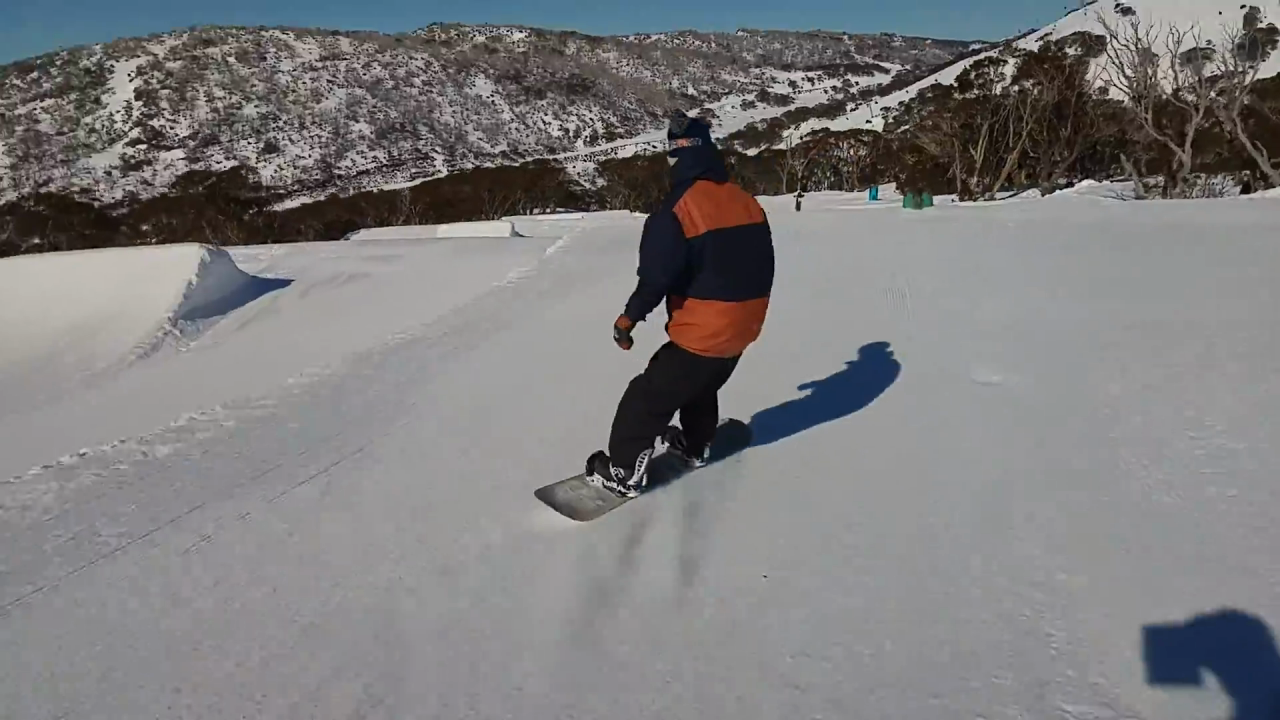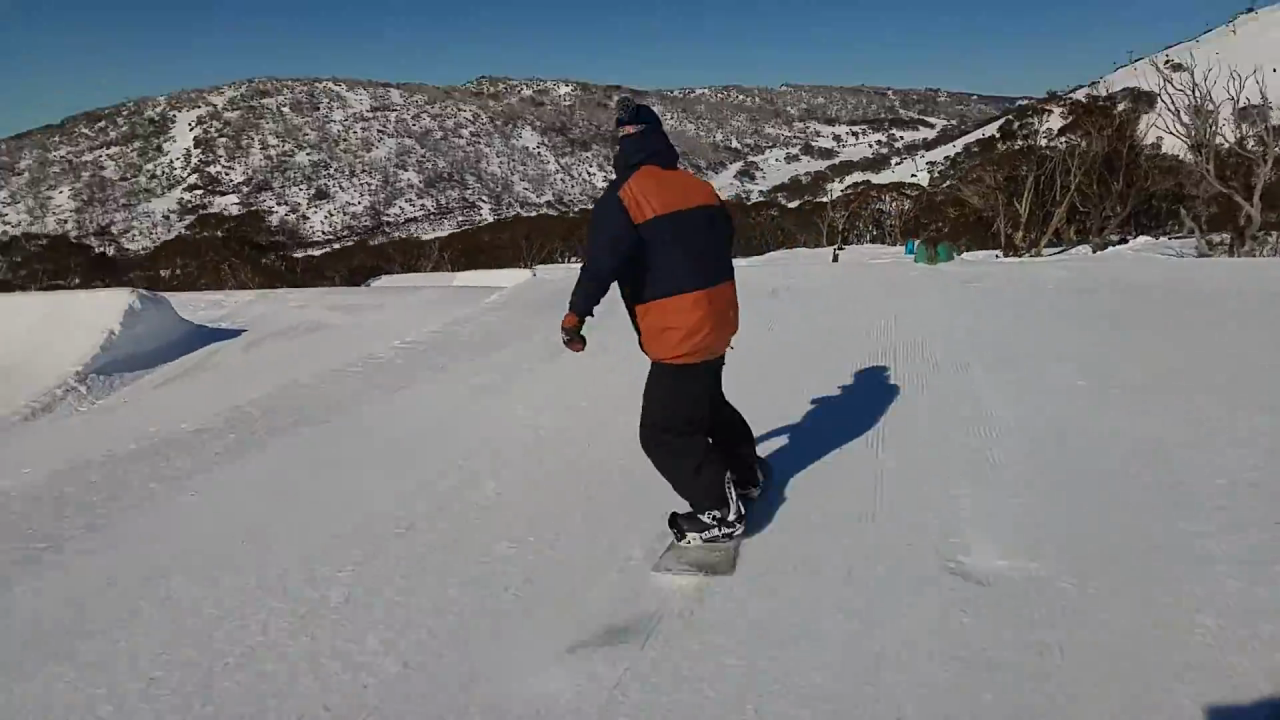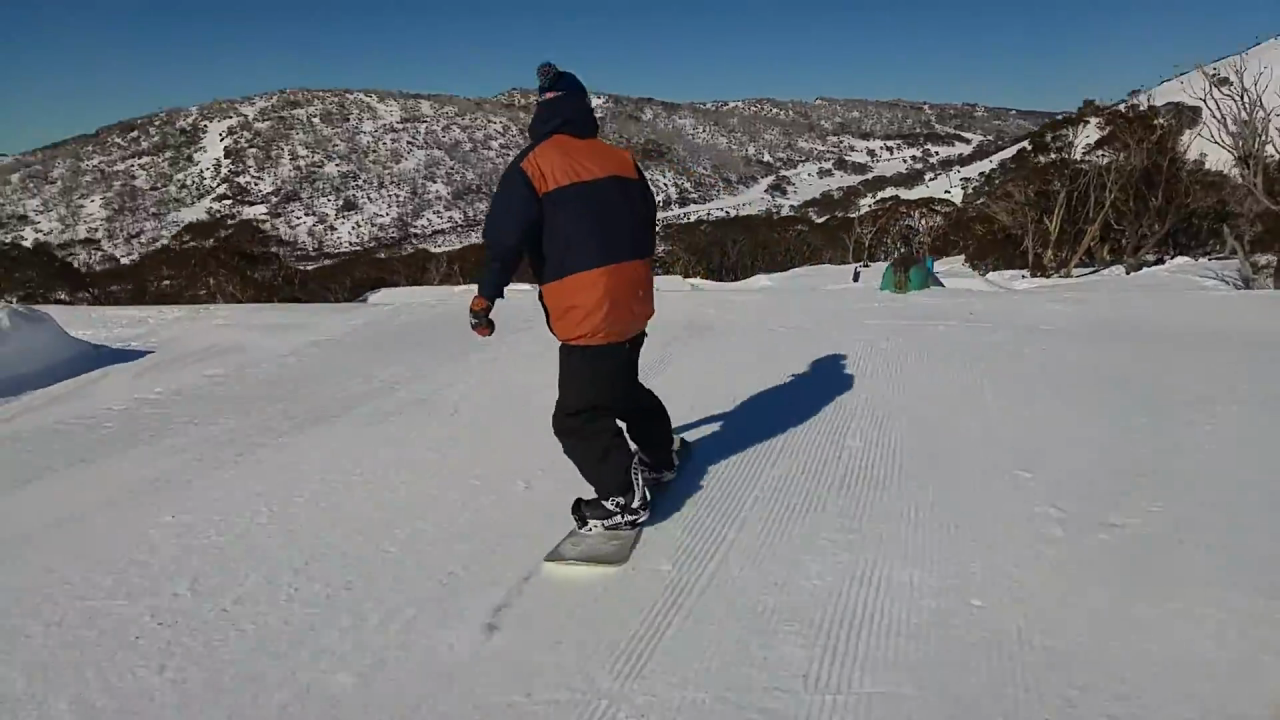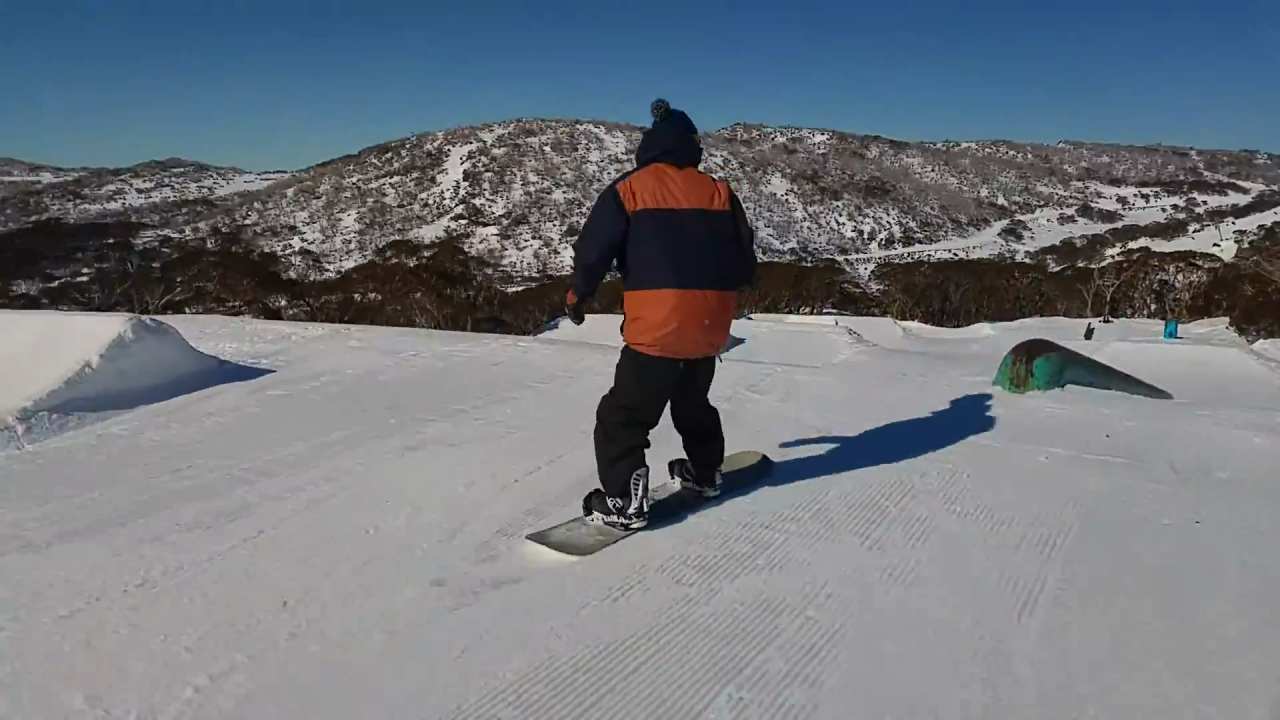
dt=0.4s
person 1, frame 1
left shoulder: (677, 208)
right shoulder: (747, 202)
left elbow: (656, 274)
right elbow: (763, 265)
left wrist: (629, 317)
left hip: (703, 330)
right hip: (745, 326)
left knee: (648, 398)
right knee: (699, 386)
right ankle: (696, 444)
person 1, frame 2
left shoulder: (626, 194)
right shoulder: (699, 187)
left elbow: (602, 263)
left wrist: (575, 315)
left hip: (679, 332)
right hip: (718, 320)
left knee: (668, 432)
right knee: (707, 403)
left ankle: (719, 512)
right ankle: (742, 475)
person 1, frame 3
left shoulder: (534, 163)
right shoulder: (619, 158)
left elbow: (505, 237)
right elbow: (646, 225)
left wrist: (486, 295)
left hip: (587, 309)
right hip: (633, 300)
left knee: (579, 416)
right knee: (622, 386)
left ankle: (621, 498)
right ankle: (660, 454)
person 1, frame 4
left shoulder: (628, 190)
right shoulder: (720, 193)
left elbow: (593, 249)
right elbow: (744, 258)
left wrist: (578, 292)
right wrist: (723, 293)
left hip: (656, 325)
right hip: (711, 324)
left knee: (622, 416)
right knee: (691, 401)
left ankle: (623, 502)
right ankle: (705, 471)
